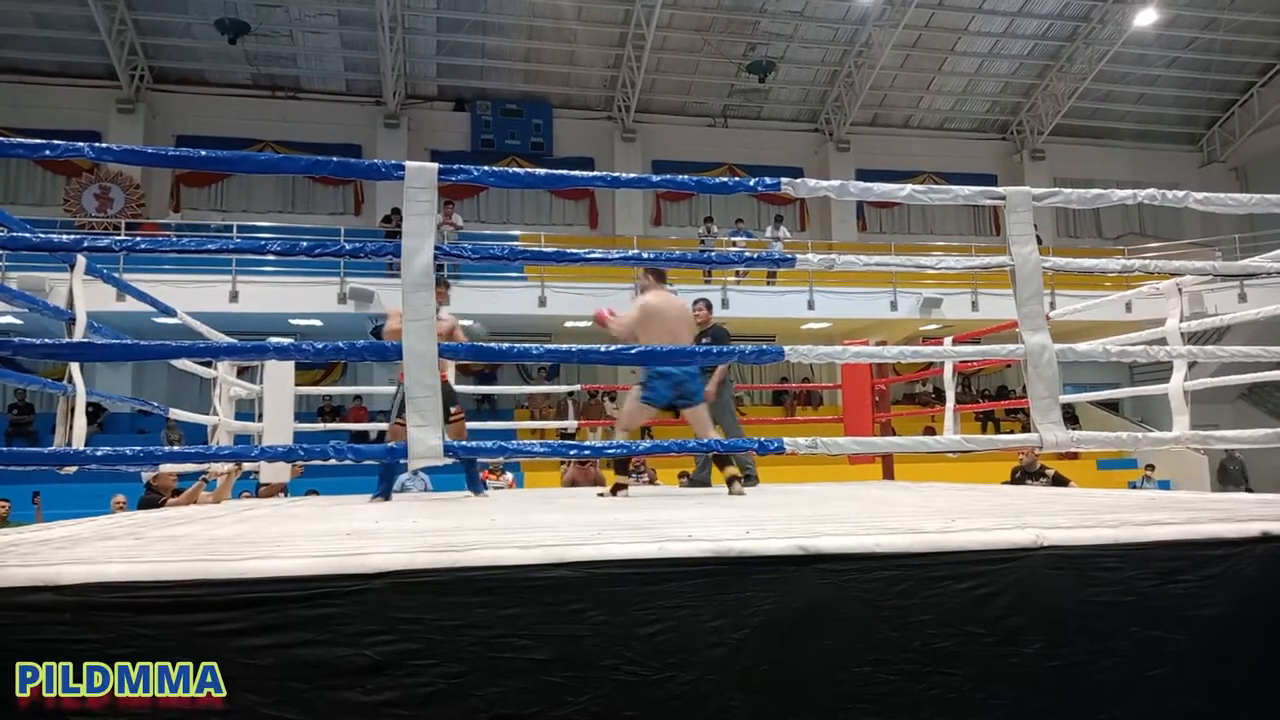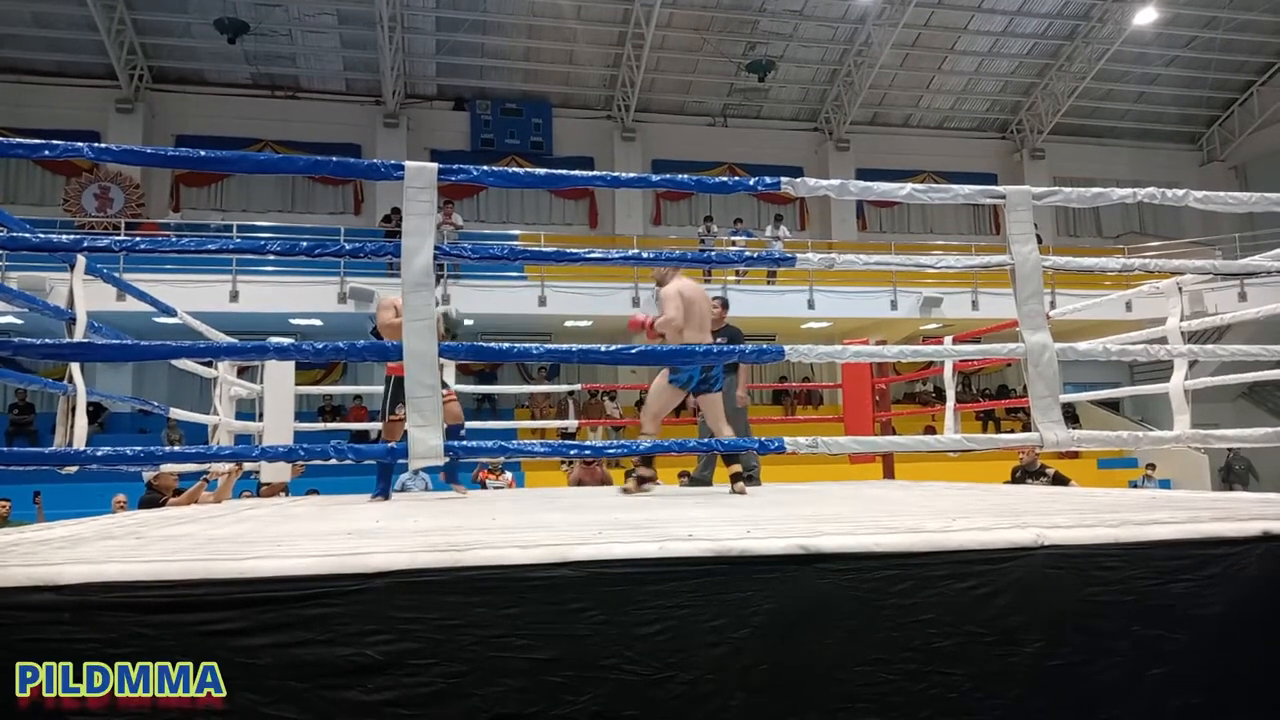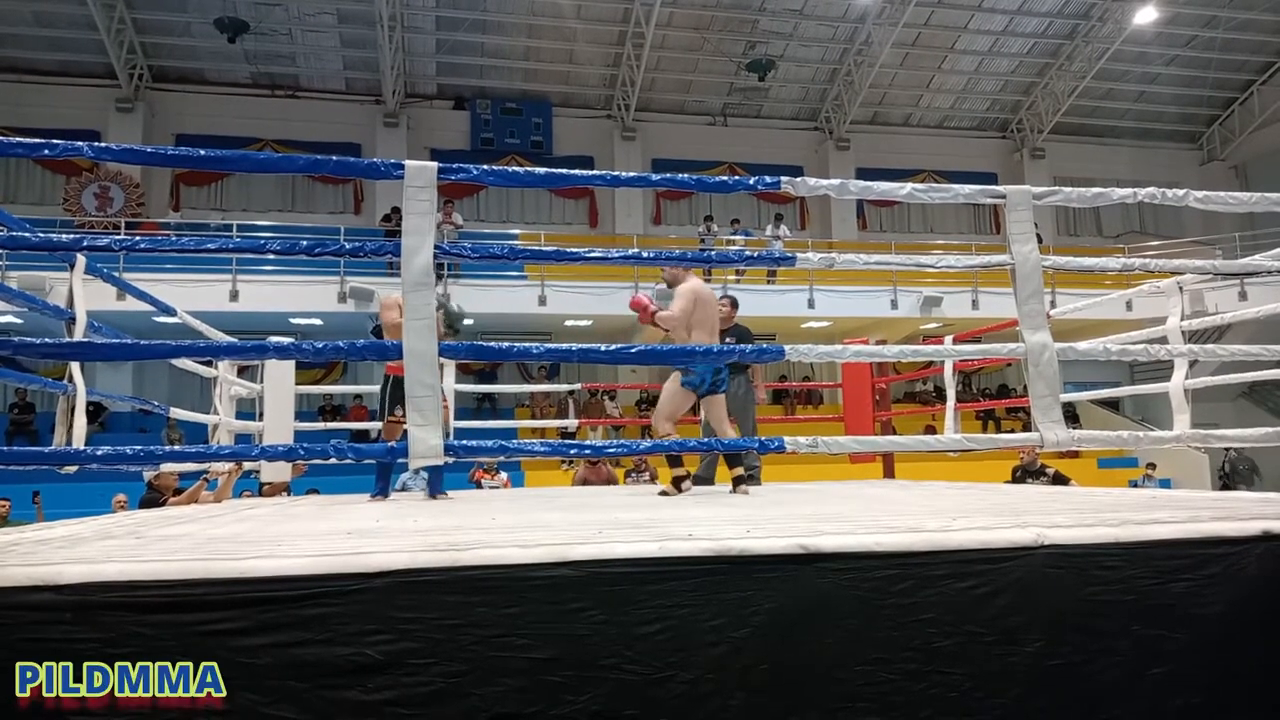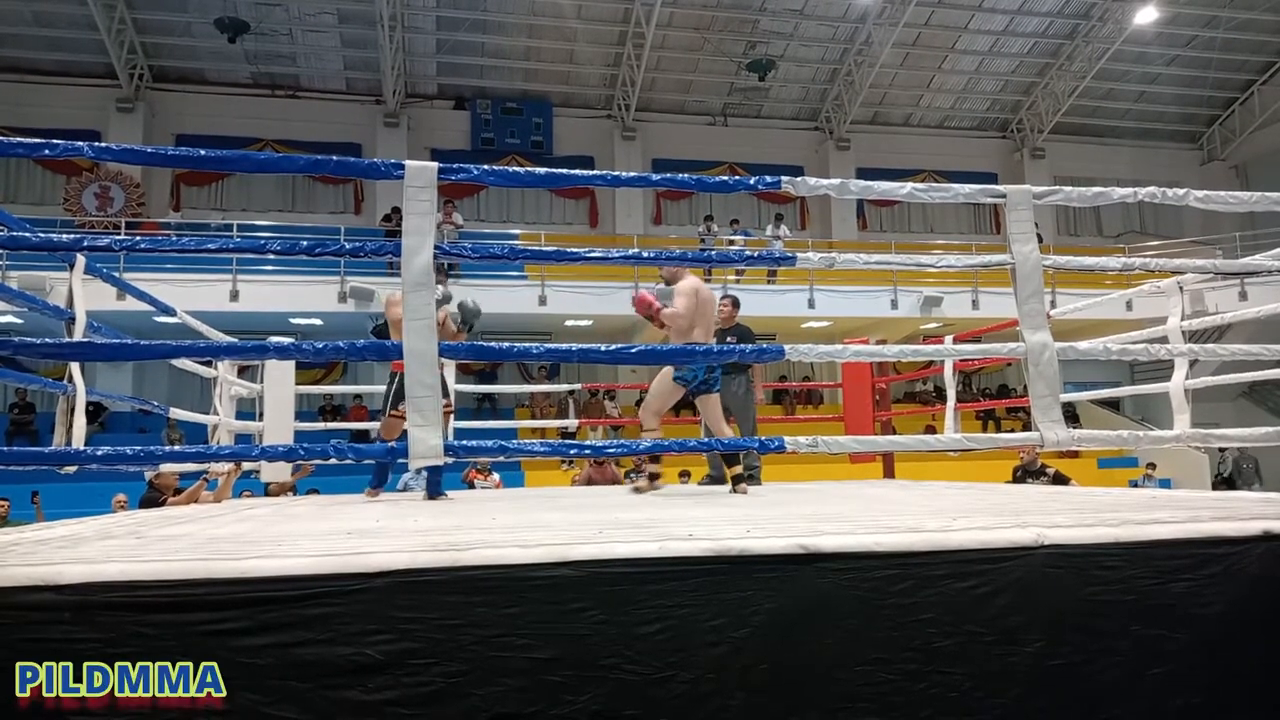
dt=0.2s
person 1, frame 1
left shoulder: (645, 302)
right shoulder: (682, 306)
left elbow: (622, 330)
left wrist: (607, 320)
left hip: (661, 375)
right hip: (688, 373)
left knee: (623, 427)
right knee: (707, 431)
left ankle: (620, 484)
right ankle: (734, 480)
person 1, frame 2
left shoulder: (671, 289)
right shoulder: (697, 289)
left elbow: (673, 321)
left wrist: (650, 324)
right wrist: (662, 332)
left knee: (650, 416)
right knee: (718, 422)
left ankle: (643, 477)
right ankle: (737, 479)
person 1, frame 3
left shoulder: (687, 288)
right shoulder: (704, 290)
left elbow: (675, 320)
left wrist: (651, 310)
right wrist: (657, 319)
left hip: (695, 362)
right hip: (714, 362)
left knee: (662, 420)
right knee: (722, 424)
left ankle: (680, 478)
right ankle: (740, 480)
person 1, frame 4
left shoulder: (686, 286)
right shoulder: (702, 289)
left elbow: (680, 318)
left wrist: (655, 307)
right wrist: (655, 316)
right hip: (707, 361)
left knee: (649, 412)
right knee: (718, 423)
left ankle: (653, 474)
right ankle: (739, 480)
person 2, frame 1
left shoulder: (449, 321)
right shoulder: (402, 314)
right elbow: (388, 335)
left hip: (439, 384)
left knee: (459, 435)
right knee: (395, 438)
left ankle: (476, 485)
right ankle: (383, 490)
person 2, frame 2
right shoulder: (389, 303)
right elbow: (385, 328)
left wrist: (448, 334)
right hip: (399, 377)
left knee: (455, 415)
right knee: (391, 433)
left ankle: (450, 474)
right ankle: (382, 490)
person 2, frame 3
left shoulder: (434, 310)
right shoulder: (392, 303)
right elbow: (392, 328)
left wrist: (452, 328)
right hip: (398, 376)
right knee: (390, 434)
left ankle: (435, 487)
right ankle: (381, 489)
person 2, frame 4
left shoulder: (441, 309)
right shoulder: (398, 299)
left elbow: (454, 341)
right elbow: (399, 324)
left wrist: (466, 325)
right hip: (404, 372)
left knee: (440, 430)
right knee: (389, 430)
left ankle: (434, 489)
right ankle: (377, 482)
person 3, frame 1
left shoulder: (719, 332)
right shoulder: (697, 338)
left elbow: (726, 360)
left wrist: (713, 384)
left hip: (719, 386)
right hip: (701, 387)
left knee: (731, 430)
left ankle: (750, 472)
right ankle: (701, 476)
person 3, frame 2
left shoulder: (733, 333)
left wrist: (742, 388)
left hip: (730, 383)
left knee: (741, 431)
right knee: (706, 432)
left ankle: (752, 474)
right ankle: (702, 476)
person 3, frame 3
left shoulder: (742, 332)
left elbow: (755, 361)
left wrist: (760, 388)
left hip: (739, 383)
left knee: (747, 430)
right knee: (709, 429)
left ankle: (752, 473)
right ankle: (705, 473)
person 3, frame 4
left shoulder: (743, 332)
right shoulder: (714, 334)
left elbow: (755, 361)
left wrist: (758, 389)
left hip: (739, 383)
right hip: (717, 384)
left knee: (747, 430)
right knee: (712, 429)
left ankle: (753, 473)
right ankle: (717, 474)
